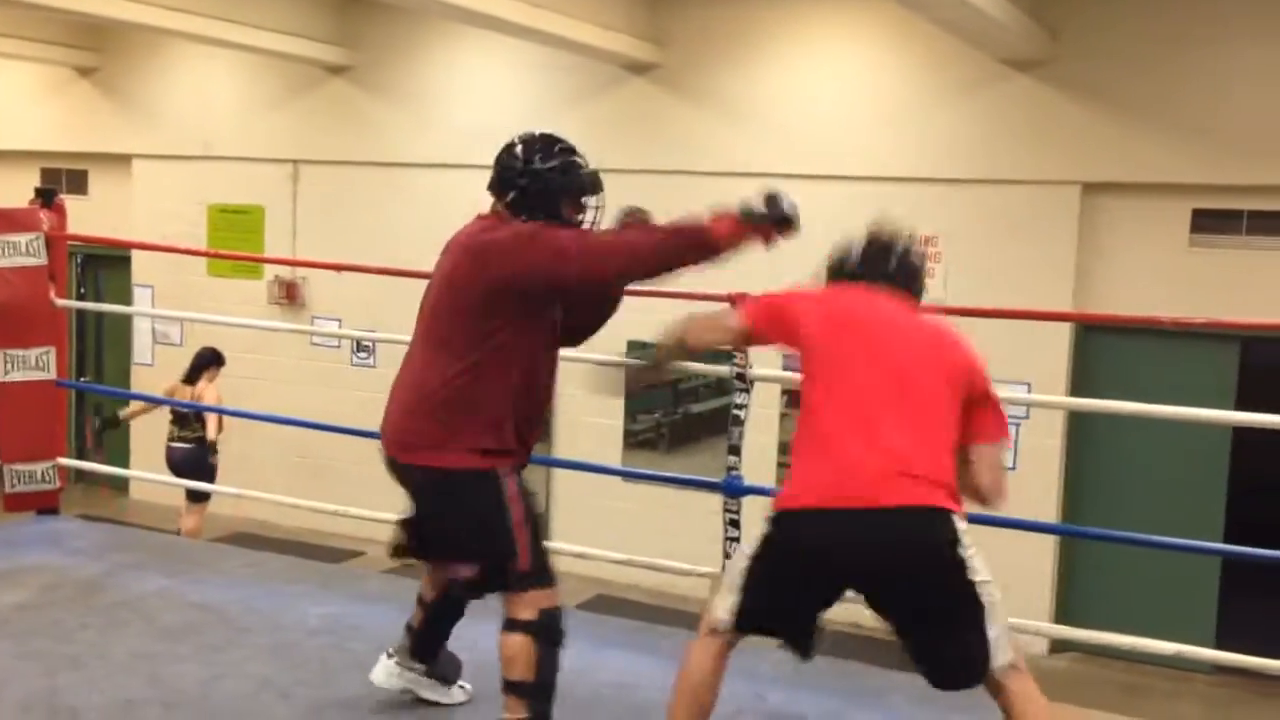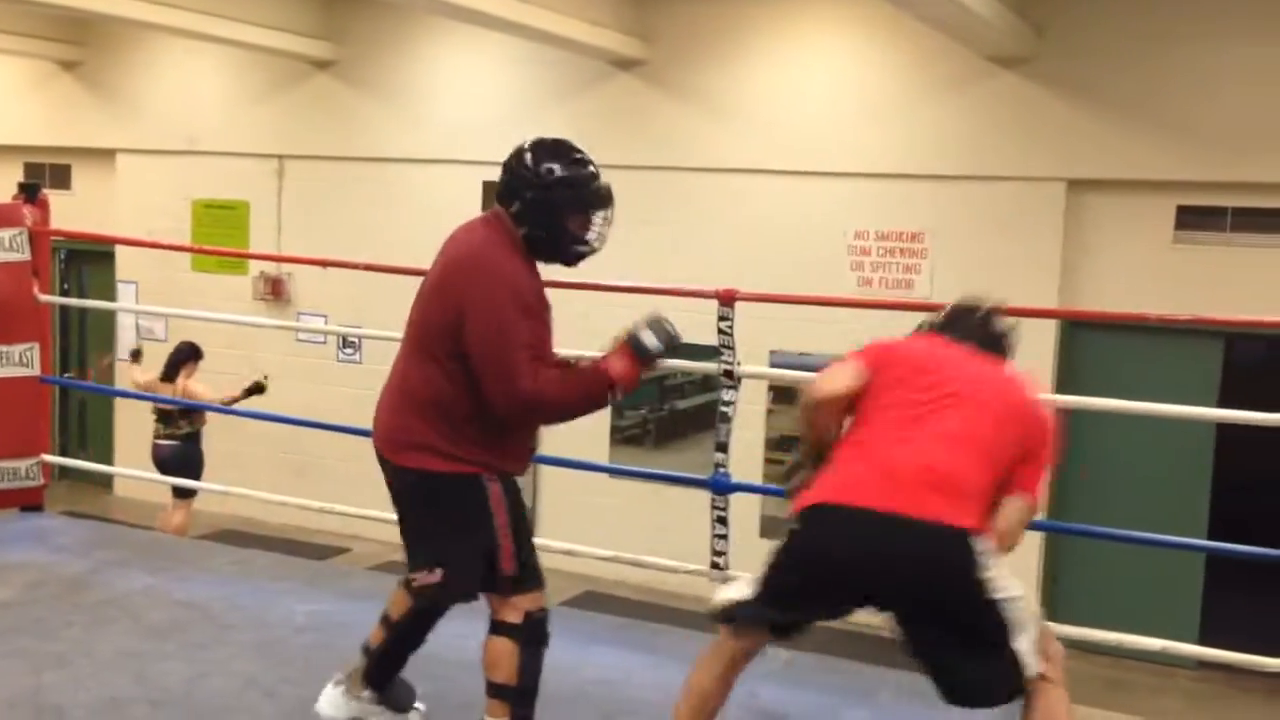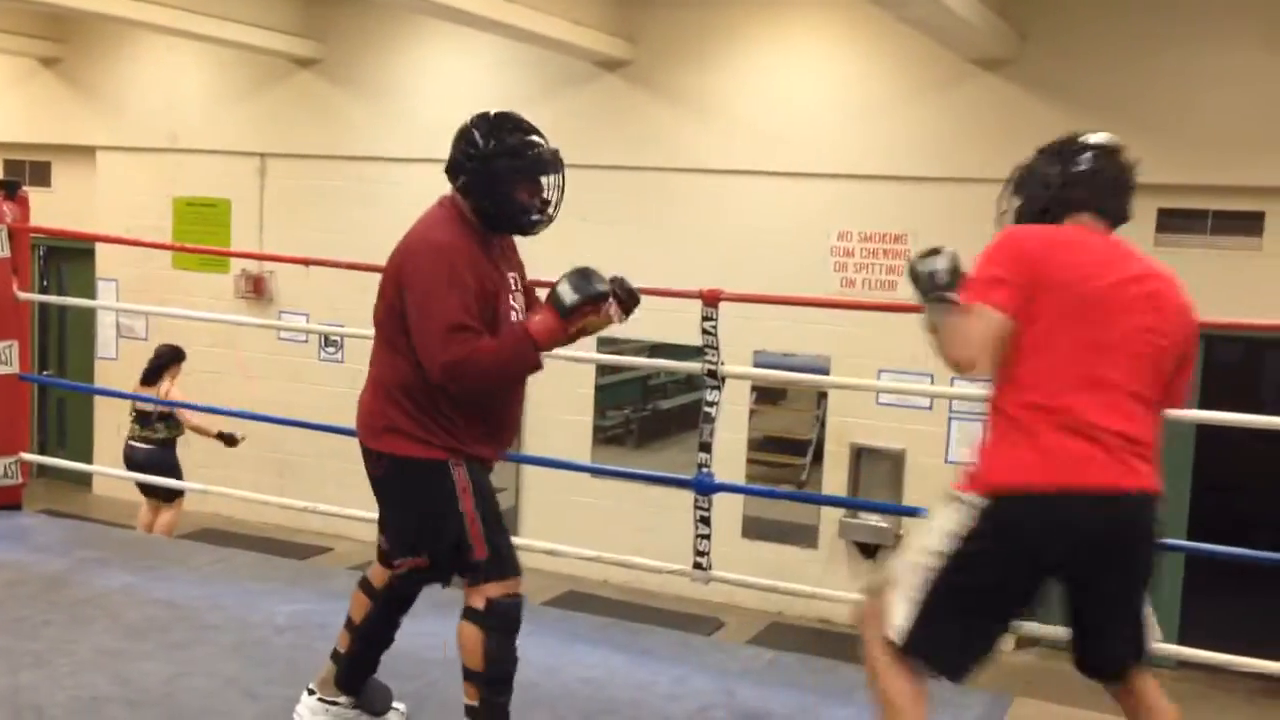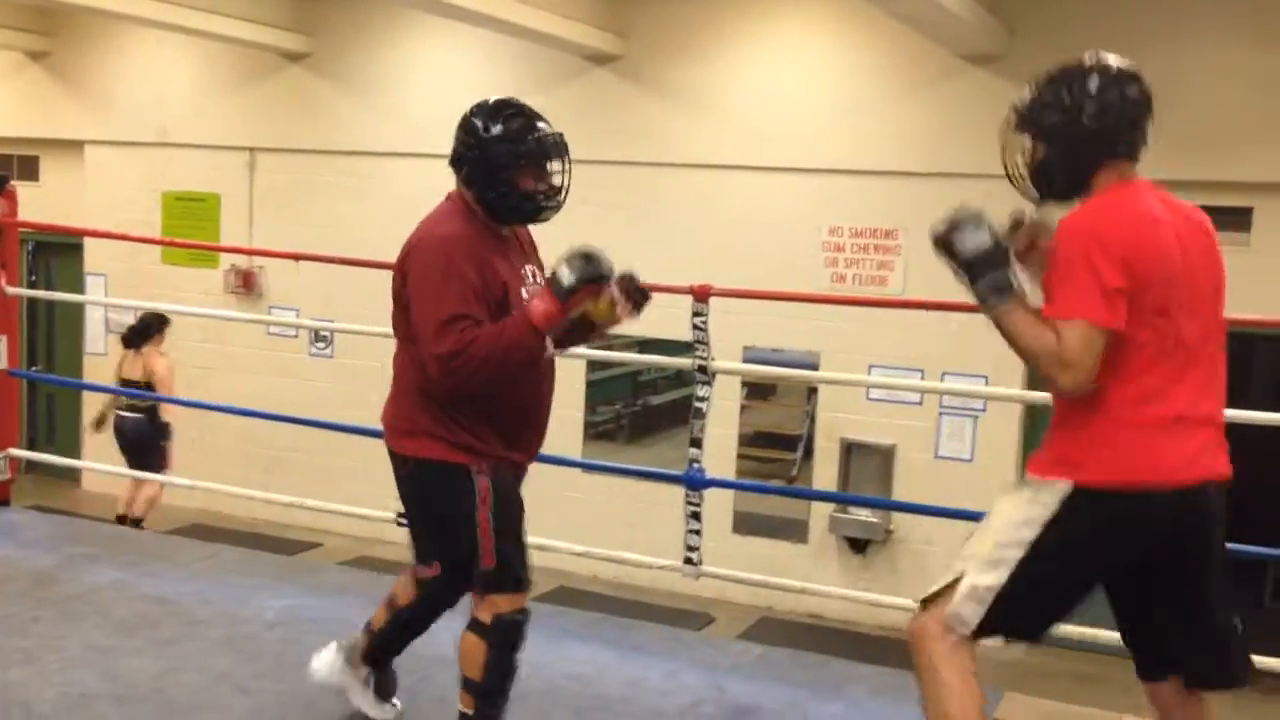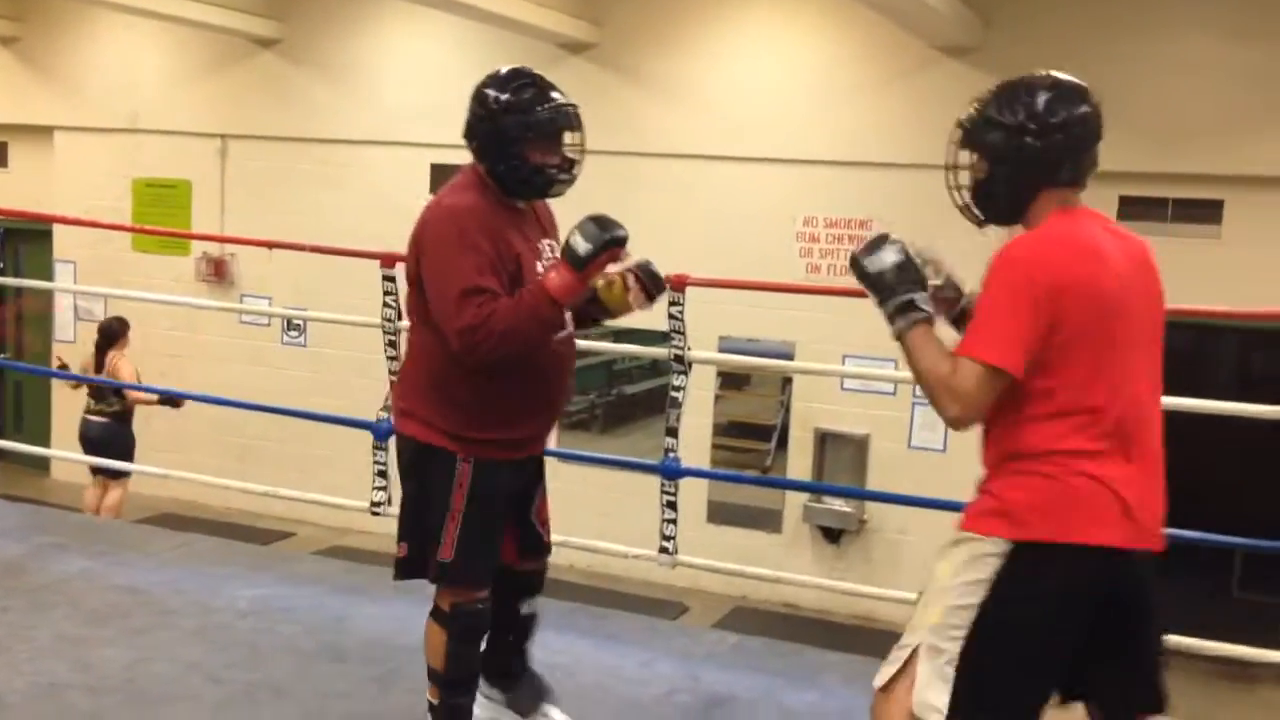
dt=0.3s
person 1, frame 1
left shoulder: (492, 247)
right shoulder: (509, 247)
left elbow: (561, 327)
right elbow: (618, 255)
left wrist: (602, 281)
right wrist: (736, 225)
left hip: (429, 440)
right hip: (458, 453)
left knee: (465, 556)
right knee: (534, 598)
left ankle: (413, 660)
person 1, frame 2
left shoulder: (485, 244)
right shoulder: (499, 274)
right elbow: (524, 394)
left wrist: (585, 370)
right wrist: (621, 367)
left hip: (423, 441)
right hip: (450, 458)
left knee: (441, 576)
right knee: (521, 602)
person 1, frame 3
left shoulder: (491, 235)
right shoulder: (439, 248)
left elbow: (504, 329)
right elbow: (457, 363)
left wrist: (584, 313)
right wrist: (552, 322)
left hip: (423, 442)
right hip: (424, 445)
left knee: (401, 566)
right knee: (496, 586)
person 1, frame 4
left shoulder: (509, 231)
right shoulder: (445, 243)
left elbow: (519, 332)
right elbow: (456, 358)
left wrist: (588, 312)
right wrist: (550, 306)
left hip: (481, 448)
right hip: (450, 451)
left knee: (443, 572)
right knee: (502, 599)
left ankle: (355, 661)
person 1, frame 5
left shoulder: (533, 207)
right shoulder: (458, 218)
right elbow: (480, 334)
left wrist: (605, 297)
right wrist: (567, 278)
left hip: (517, 437)
right hip: (456, 440)
left knee: (524, 569)
right knee: (466, 589)
person 2, frame 1
left shoulder: (825, 306)
right shoulder: (959, 351)
left elbow: (701, 332)
right elbow: (989, 487)
left wrist: (662, 354)
left hip: (813, 515)
right hip: (921, 522)
left knee: (716, 630)
right knee: (1008, 671)
person 2, frame 2
left shoulder: (896, 350)
right shoulder: (1031, 412)
left elbow: (824, 394)
right elbow: (1004, 533)
left wrist: (813, 462)
left hip: (837, 519)
right hip: (943, 544)
left knee: (735, 640)
right knee: (1044, 667)
person 2, frame 3
left shoulder: (1024, 249)
right shoulder: (1170, 294)
left elbow: (969, 354)
right elbow: (1150, 405)
left wrist: (937, 295)
left hip: (1021, 494)
right hip: (1124, 505)
left knee: (884, 626)
person 2, frame 4
left shoulder: (1093, 227)
right shoulder: (1195, 226)
left elbow: (1072, 371)
left wrist: (994, 283)
left hip: (1100, 486)
right hip: (1194, 489)
left knee: (936, 627)
person 2, frame 5
left shoulder: (1031, 258)
right shoulder: (1133, 255)
left elbow: (961, 403)
left wrist: (901, 303)
right wrist: (971, 314)
left hip: (1036, 533)
right hip: (1131, 532)
person 3, frame 1
left shoulder: (177, 387)
right shoulder: (209, 390)
left elbow: (146, 405)
right elbow: (211, 418)
left wrist: (116, 418)
right wrist: (212, 443)
left hip: (174, 452)
right hip: (196, 455)
left knee: (193, 501)
right knee: (197, 508)
left ankle: (184, 533)
person 3, frame 2
left shoulder: (155, 382)
right shoulder: (187, 387)
left elbow: (137, 381)
right elbow: (216, 401)
left wrist: (134, 362)
right wrist: (245, 393)
left hip: (160, 449)
right hip: (185, 451)
left knee: (177, 499)
right knee: (183, 504)
person 3, frame 3
left shoulder: (141, 386)
right shoulder: (170, 391)
right elbow: (191, 422)
right wrist: (221, 435)
left hip: (132, 452)
right hip: (158, 455)
left knee: (152, 502)
right knee: (172, 505)
person 3, frame 4
left shoulder: (126, 356)
right shoulder: (158, 360)
left elbow: (116, 391)
right elbow: (163, 397)
left wrist: (103, 414)
right wrist: (166, 426)
left hip: (123, 422)
right hip: (145, 425)
left knee: (138, 476)
right knee: (155, 480)
left ankle: (122, 520)
right ankle: (134, 523)
person 3, frame 5
left shoulder: (90, 360)
right shoulder: (121, 363)
left elbow: (72, 382)
right elbow: (133, 396)
left wrist: (65, 371)
right wrist: (163, 400)
left hip: (89, 427)
right hip: (113, 430)
left knee: (97, 482)
right knee: (118, 484)
